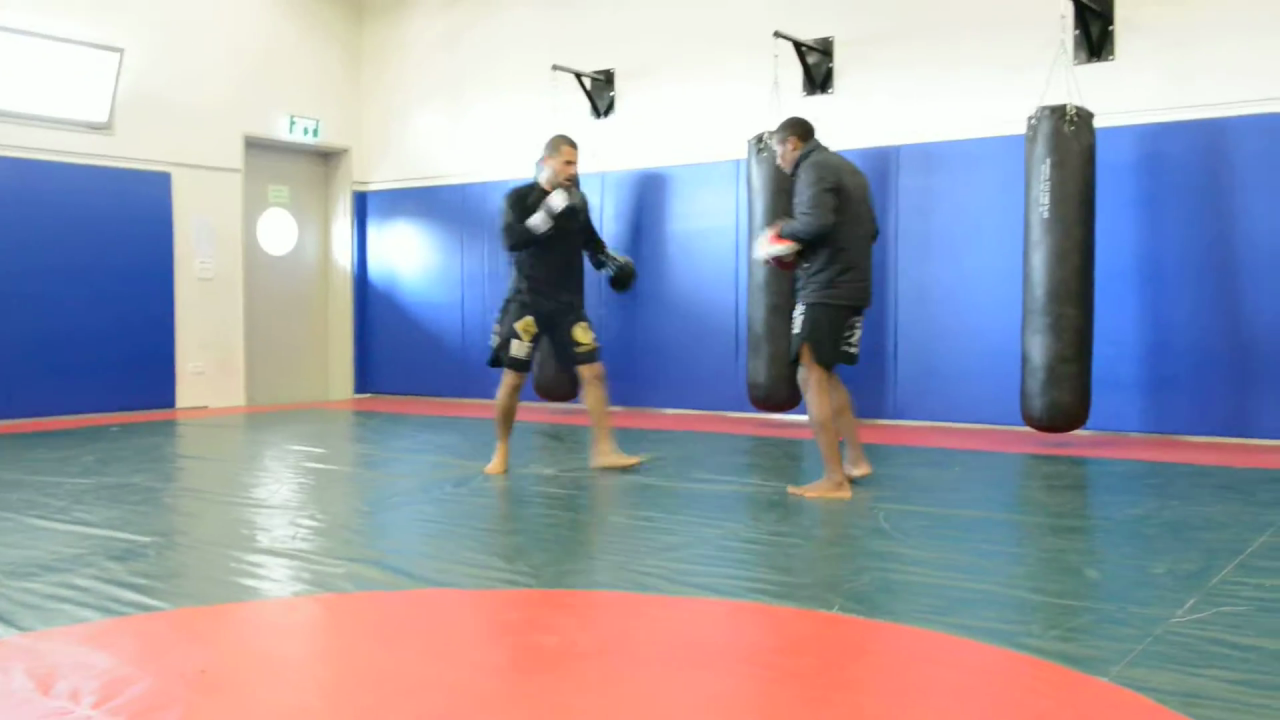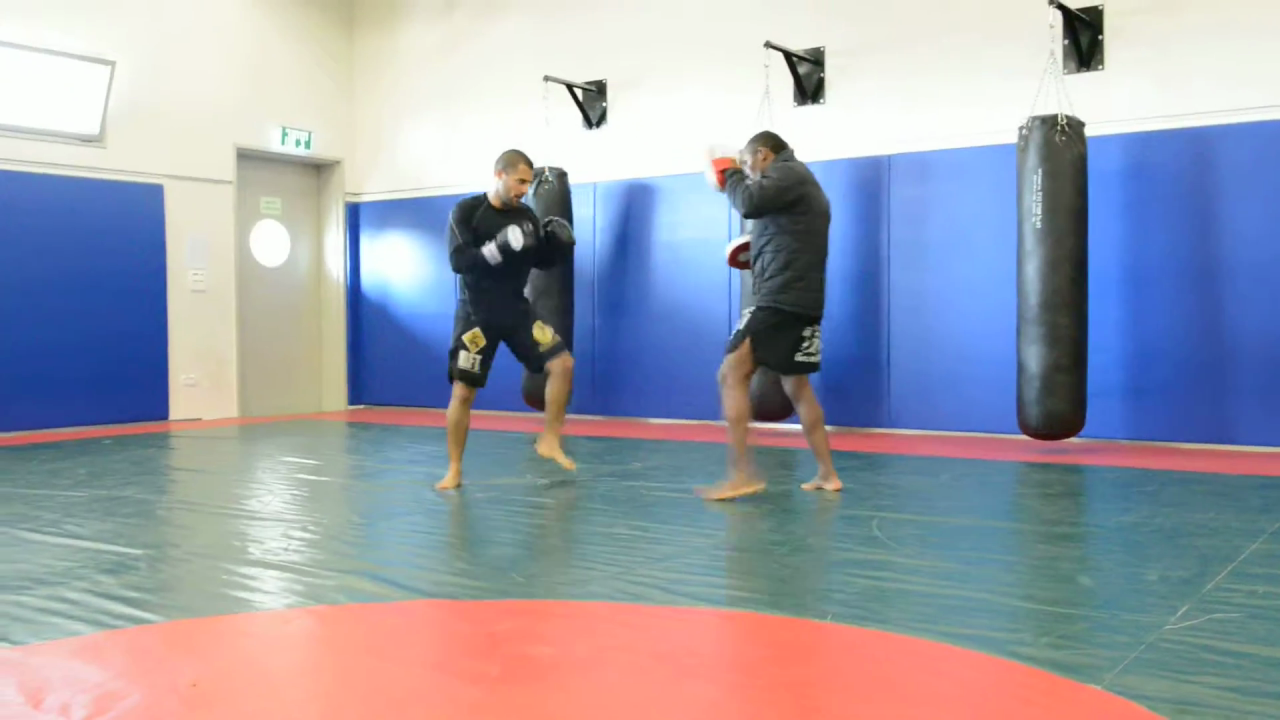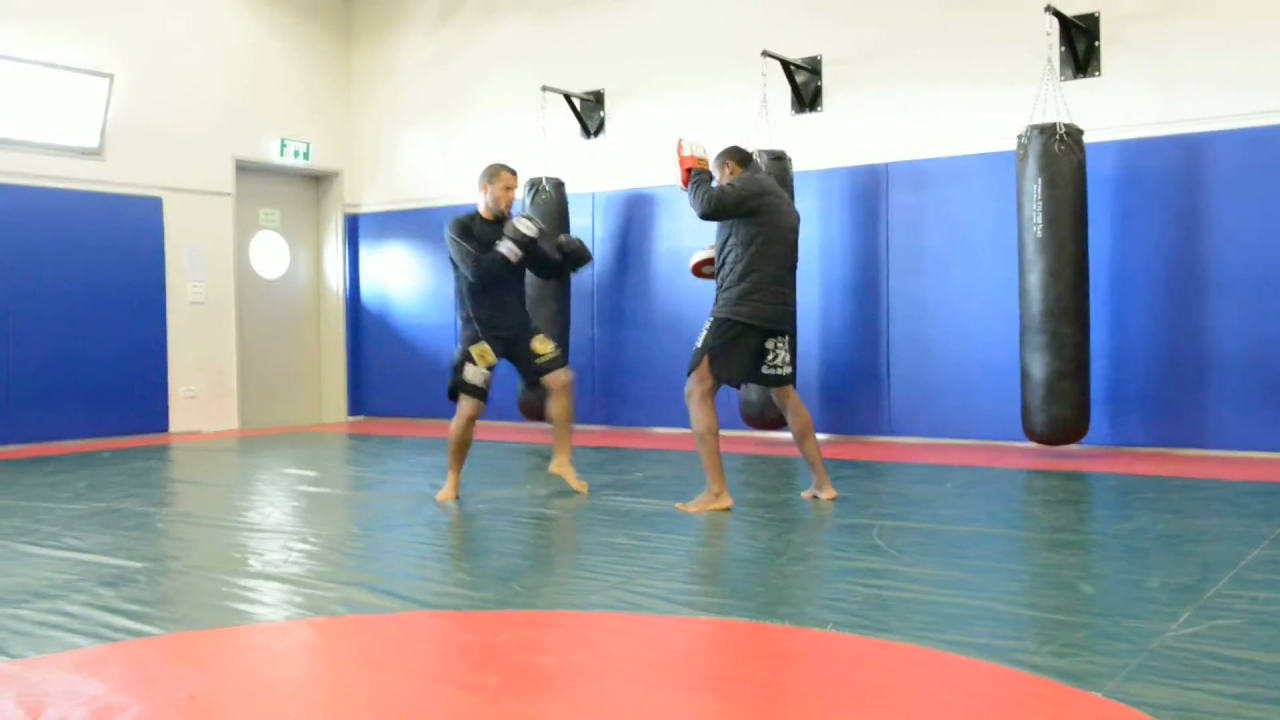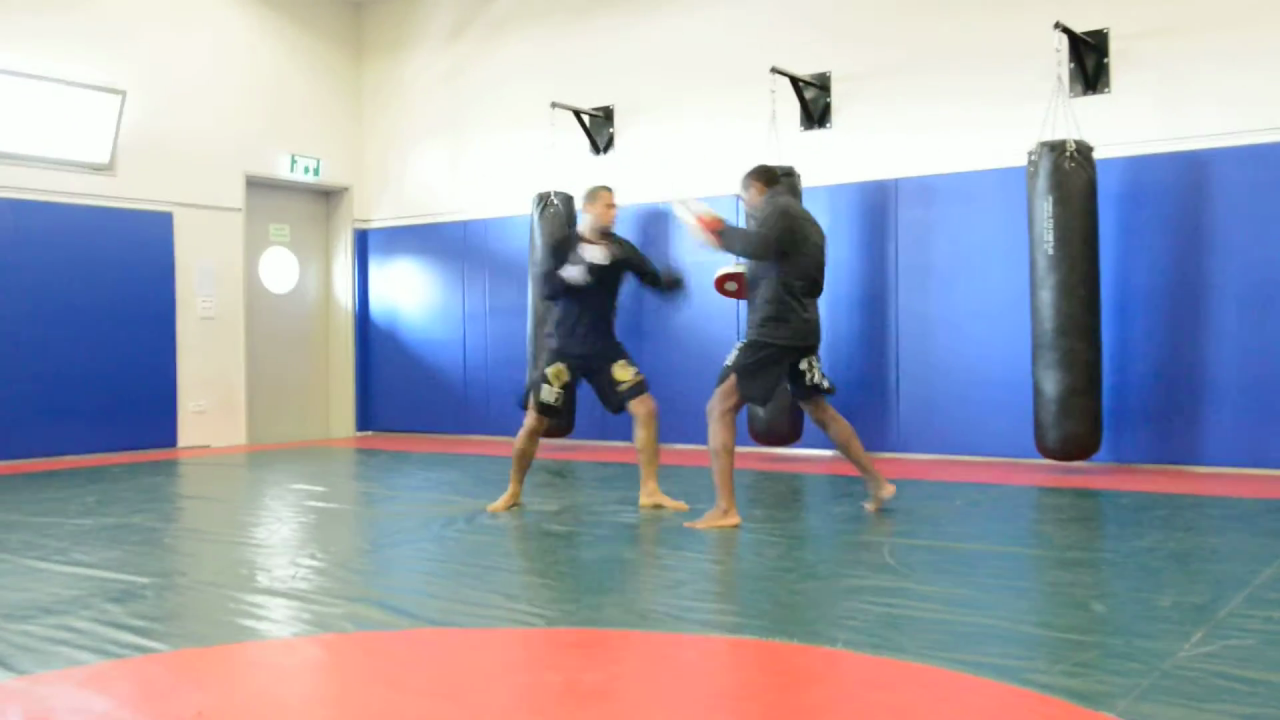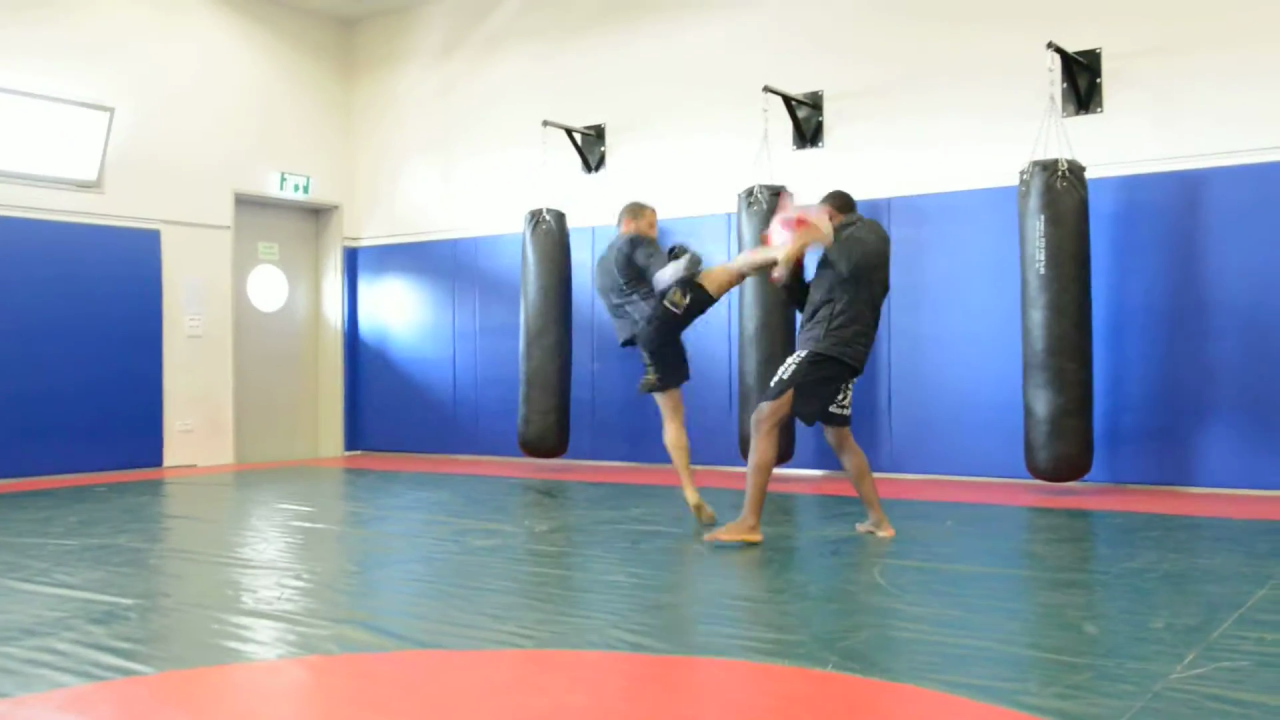
dt=0.4s
person 1, frame 1
left shoulder: (815, 168)
right shoulder: (848, 169)
left elbow: (817, 222)
right elbow: (871, 230)
left wrist: (783, 231)
left hip: (825, 290)
right hip: (852, 288)
left knee: (812, 377)
right knee: (825, 374)
left ankle: (834, 479)
right ankle: (854, 458)
person 1, frame 2
left shoulder: (787, 173)
right shoulder: (807, 185)
left elbow: (750, 204)
left wrist: (729, 175)
right wrist: (761, 252)
left hip: (779, 298)
right hip: (806, 300)
left knee: (731, 374)
right knee: (797, 385)
left ankle: (742, 474)
right ankle: (827, 474)
person 1, frame 3
left shoulder: (750, 188)
right shoulder: (783, 201)
left elbow: (706, 206)
left wrist: (695, 174)
left hip: (739, 310)
right hip: (779, 312)
left knee: (698, 391)
right knee: (784, 394)
left ankle: (716, 492)
right ankle: (822, 483)
person 1, frame 4
left shoulder: (778, 211)
right shoulder: (807, 223)
left elbow: (746, 244)
left wrist: (716, 229)
left hip: (771, 332)
right hip: (803, 331)
left knee: (720, 409)
right knee: (821, 410)
left ankle: (724, 509)
right ankle: (878, 486)
person 1, frame 5
left shoulder: (870, 232)
right shoulder: (843, 241)
left elbow: (856, 265)
right elbow: (812, 302)
left wrist: (819, 237)
right wrist: (789, 274)
left hip: (826, 347)
right hip: (848, 351)
left knee: (765, 420)
right knee: (839, 434)
left ankle: (749, 522)
right ankle: (878, 520)
person 2, frame 1
left shoulder: (575, 201)
right shoulder: (520, 198)
left elbow: (590, 239)
right elbow: (512, 240)
left wrist: (610, 260)
right wrist: (548, 212)
left hip: (568, 303)
right hip: (528, 301)
left knee: (593, 372)
right knee: (512, 380)
left ankle: (604, 450)
right ankle: (501, 452)
person 2, frame 2
left shoulder: (524, 216)
right shoulder: (464, 210)
left elbow: (542, 262)
right elbow: (459, 261)
left wrist: (557, 244)
right wrist: (501, 246)
left hip: (517, 310)
right hip: (476, 315)
left knee: (563, 365)
right knee: (463, 393)
left ankle: (550, 439)
right ankle: (454, 471)
person 2, frame 3
left shoulder: (517, 225)
right shoulder: (460, 228)
left elbow: (550, 269)
right elbow: (478, 271)
left wrist: (570, 257)
right wrist: (513, 243)
left hip: (518, 324)
right hip: (481, 330)
left knee: (561, 383)
right knee: (468, 409)
left ankle: (561, 461)
right ankle: (451, 481)
person 2, frame 4
left shoulder: (621, 247)
right shoulder: (561, 247)
left elbow: (653, 279)
right elbow: (548, 290)
left wrist: (671, 281)
right wrist: (579, 266)
left hip: (605, 347)
right hip: (565, 348)
left knee: (646, 410)
right knee: (535, 425)
left ankle: (650, 491)
right ankle: (513, 490)
person 2, frame 5
left shoulder: (604, 263)
right shoulder: (634, 242)
right elbow: (656, 267)
right wrist: (678, 269)
left hip: (646, 332)
right hip: (658, 310)
left knee: (672, 416)
right knee: (726, 272)
left ankle: (692, 495)
right ankle: (777, 254)
